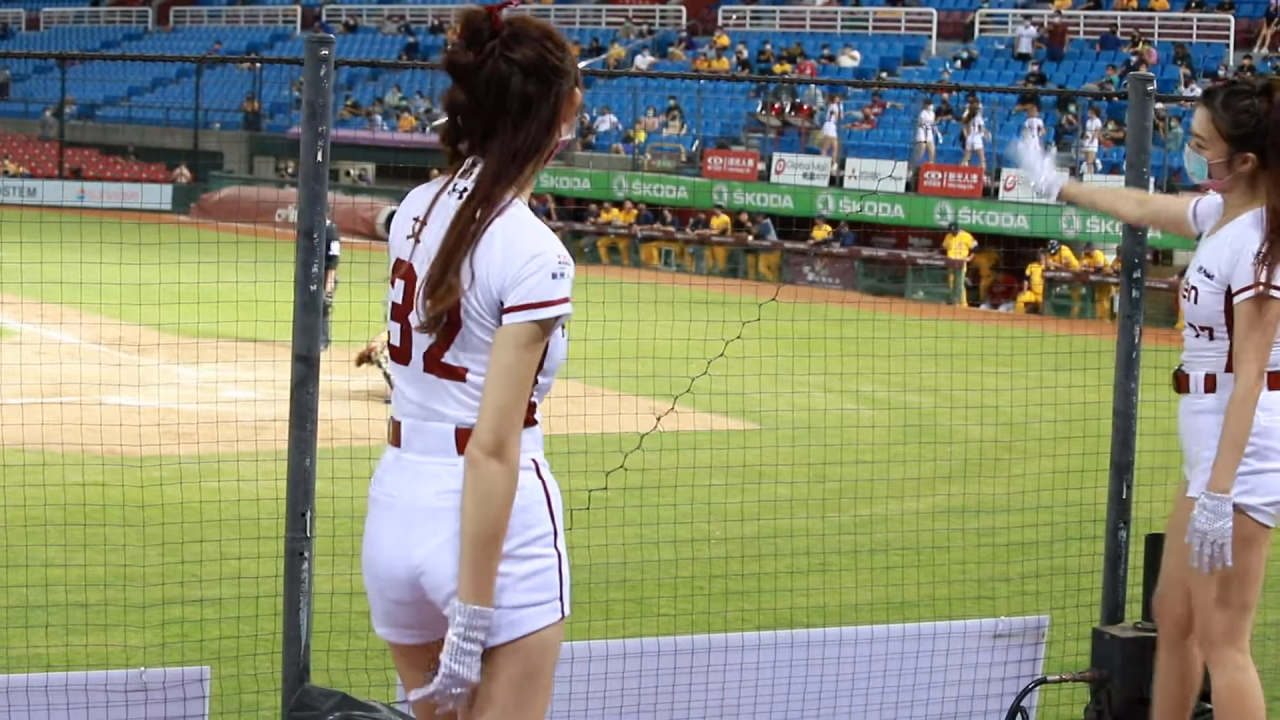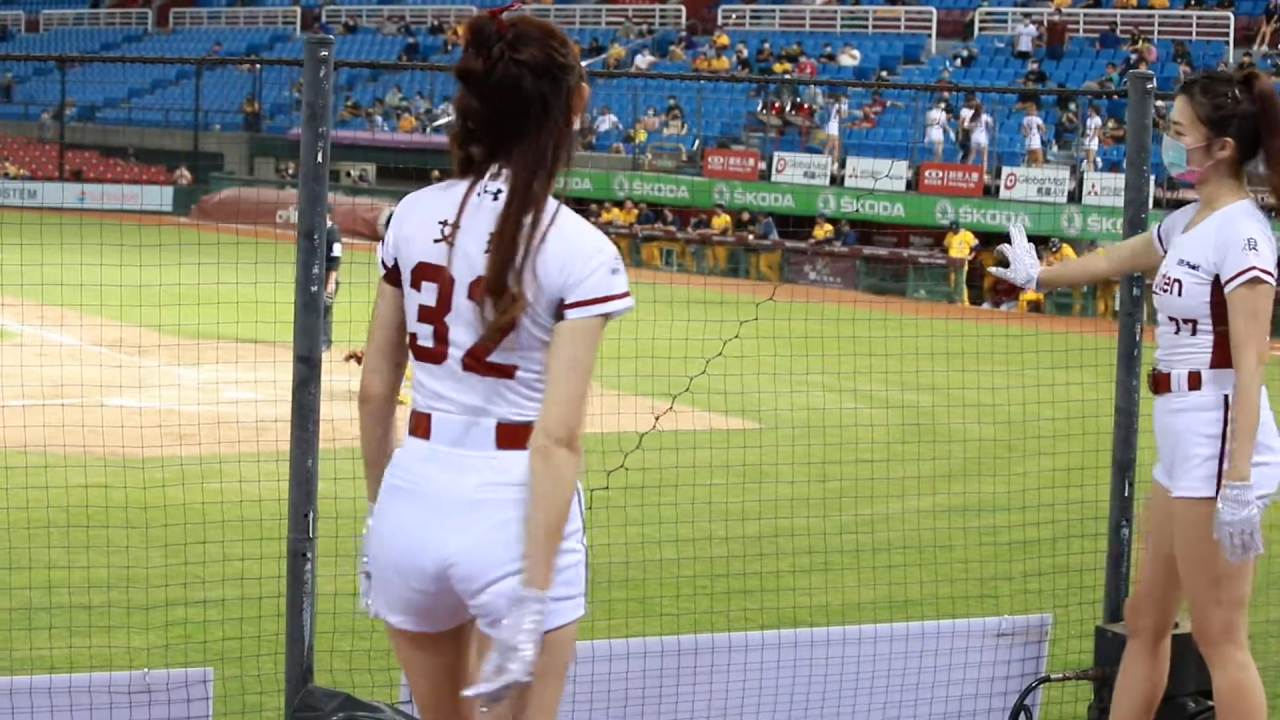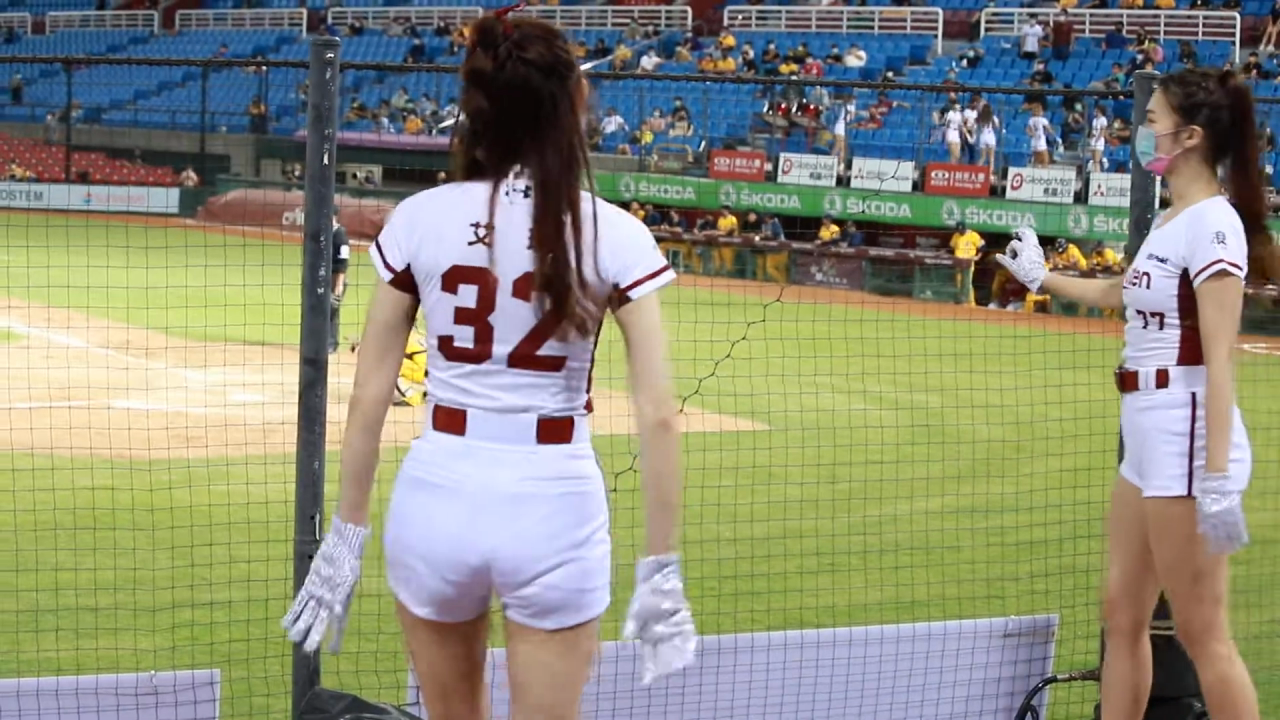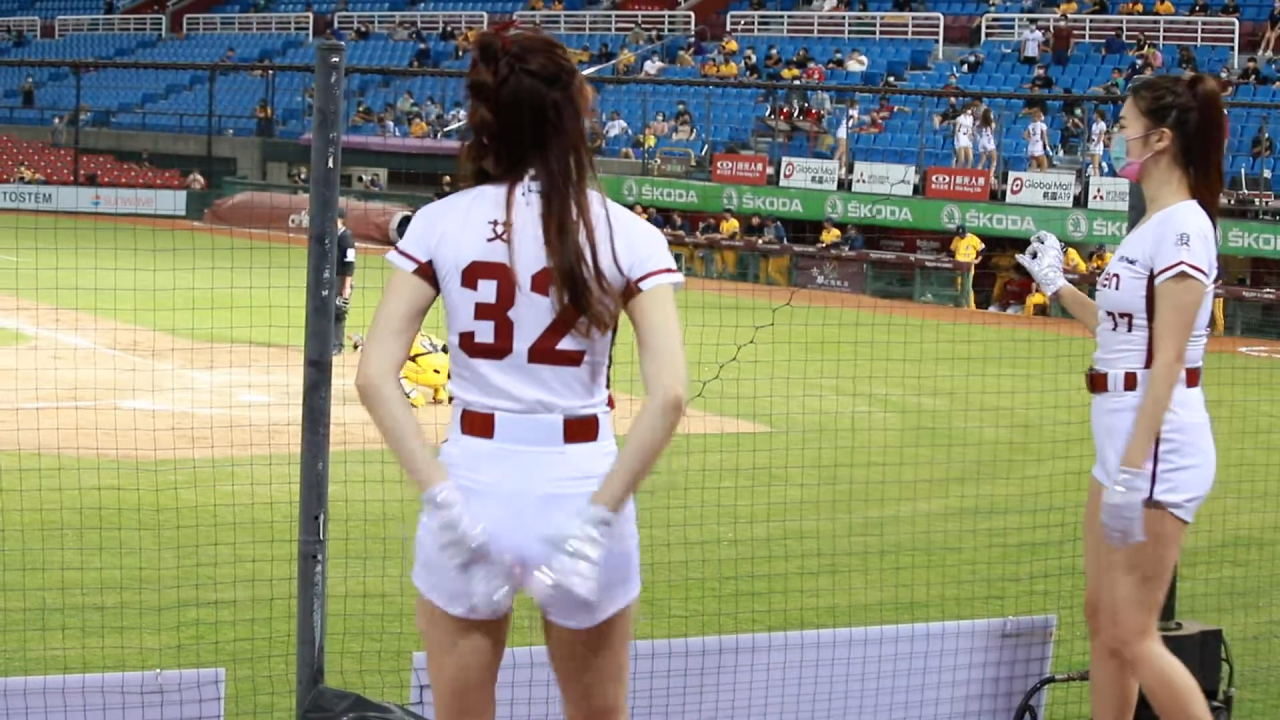
dt=0.2s
person 1, frame 1
left shoulder: (416, 209)
right shoulder: (534, 253)
right elbow: (495, 446)
right wrist: (472, 622)
left hip: (394, 515)
right hip: (494, 532)
person 1, frame 2
left shoulder: (415, 215)
right shoulder: (582, 251)
left elbow: (375, 387)
right elbow: (560, 439)
left wrist: (379, 506)
right wrist: (528, 608)
left hip: (414, 505)
right hip: (514, 518)
person 1, frame 3
left shoulder: (418, 219)
right shoulder: (615, 235)
left elbow: (369, 392)
right elbow: (658, 415)
left wrist: (344, 537)
right wrist: (662, 573)
left hip: (438, 498)
right hip: (555, 504)
person 1, frame 4
left shoulder: (440, 222)
right shoulder: (628, 235)
left elbow: (374, 376)
right elbow: (669, 393)
left wrist: (443, 499)
right wrist: (596, 521)
left hip: (473, 503)
right hip: (579, 507)
person 2, frame 1
right shoulder: (1220, 215)
right elbow: (1143, 207)
left wrist: (1216, 492)
right wrist: (1061, 187)
right hip: (1212, 447)
left knee: (1219, 640)
right knee: (1173, 619)
person 2, frame 2
right shoulder: (1188, 221)
right elbow: (1114, 259)
right wrist: (1035, 274)
left hip: (1217, 449)
right hip: (1181, 446)
left knee: (1218, 638)
right knee: (1145, 619)
person 2, frame 3
left shoulder: (1213, 225)
right shoulder: (1171, 221)
left elbow: (1219, 359)
right elbow: (1122, 299)
left wrist: (1217, 478)
right wrist: (1042, 277)
left hip: (1189, 445)
right hip: (1147, 445)
left knee: (1203, 636)
right knee: (1122, 617)
person 2, frame 4
left shoulder: (1181, 228)
right shoulder: (1155, 225)
left elbow: (1168, 363)
left wrist: (1130, 471)
right wrist: (1056, 285)
left hip: (1157, 451)
right hip: (1130, 447)
left knee: (1126, 636)
right knee: (1104, 622)
